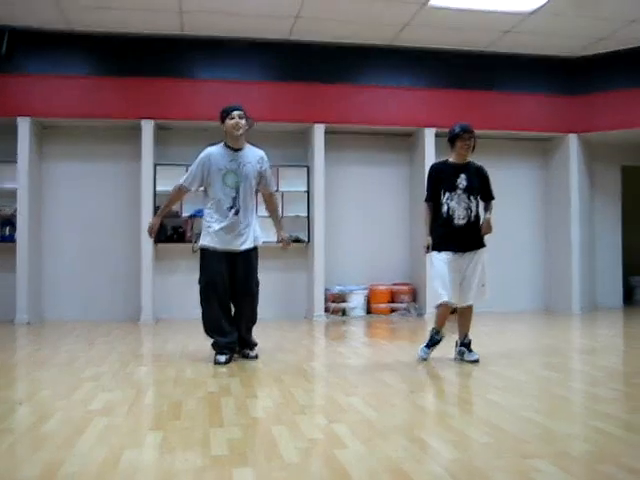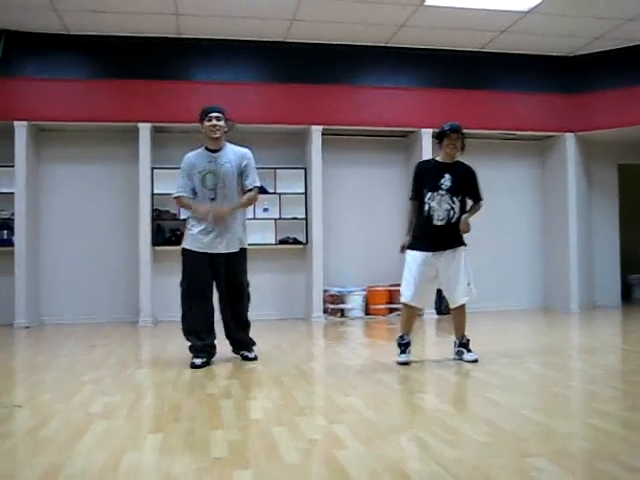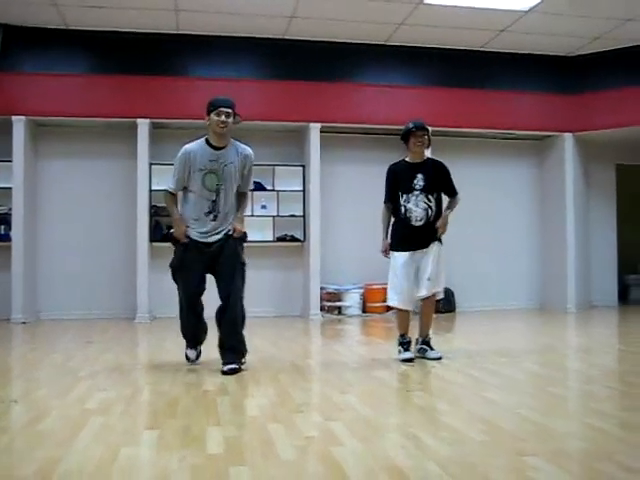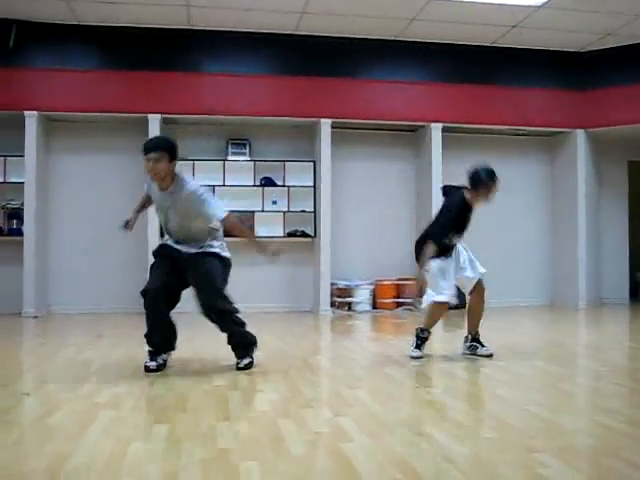
dt=0.7s
person 1, frame 1
left shoulder: (259, 157)
right shoulder: (209, 156)
left elbow: (268, 195)
right elbow: (183, 187)
left wrist: (279, 228)
right wrist: (160, 215)
left hip: (247, 239)
right hip: (214, 239)
left knee: (246, 294)
right knee: (214, 293)
left ankle: (244, 342)
right ankle: (224, 345)
person 1, frame 2
left shoulder: (242, 155)
right shoulder: (190, 159)
left elbow: (253, 194)
right elbow: (181, 198)
left wrist: (230, 209)
right wrist: (200, 209)
left hip: (232, 241)
right hip: (197, 242)
left knee: (236, 295)
right knee: (196, 297)
left ankle: (242, 343)
right ankle: (202, 349)
person 1, frame 3
left shoulder: (244, 155)
right shoulder: (189, 152)
right elbow: (172, 192)
left wrist: (240, 218)
right wrist: (177, 220)
left hip: (227, 236)
right hip: (192, 236)
left knee: (232, 296)
right knee: (189, 291)
left ankle: (233, 355)
right ankle: (194, 341)
person 1, frame 4
left shoulder: (191, 192)
right shoulder: (154, 179)
left elbow: (225, 220)
left wrist: (256, 243)
right wrist: (136, 214)
left hip: (206, 251)
right hip: (173, 249)
left knee: (213, 301)
right knee: (153, 294)
left ankle: (245, 348)
right ankle: (160, 350)
person 2, frame 1
left shoulder: (479, 172)
right shoulder: (437, 170)
left elbow: (487, 202)
right elbow: (430, 205)
left wrist: (487, 217)
right wrist: (429, 235)
left hip: (473, 243)
right hip: (444, 243)
left knee: (468, 298)
right knee: (447, 296)
left ankle: (463, 344)
right ankle: (435, 335)
person 2, frame 2
left shoulder: (466, 172)
right shoulder: (423, 168)
left elbow: (477, 202)
right elbow: (415, 203)
left wrist: (467, 216)
right wrist: (409, 234)
left hip: (453, 243)
right hip: (422, 243)
left knee: (458, 296)
right knee: (411, 295)
left ankle: (461, 344)
right ankle: (404, 343)
person 2, frame 3
left shoulder: (438, 168)
right shoulder: (395, 170)
left elbow: (454, 196)
right elbow: (388, 206)
left wrist: (446, 215)
right wrist: (385, 237)
left hip: (430, 240)
right hip: (402, 242)
left knee: (428, 293)
right knee: (401, 296)
left ankle: (423, 342)
right ankle: (404, 342)
person 2, frame 4
left shoulder: (461, 194)
right shoulder: (455, 210)
left elbow: (445, 189)
right elbow: (432, 242)
right wrist: (421, 273)
left hip: (452, 247)
right hip: (434, 254)
left knee: (477, 285)
right knee: (442, 298)
left ankle: (472, 340)
right ankle: (420, 337)
